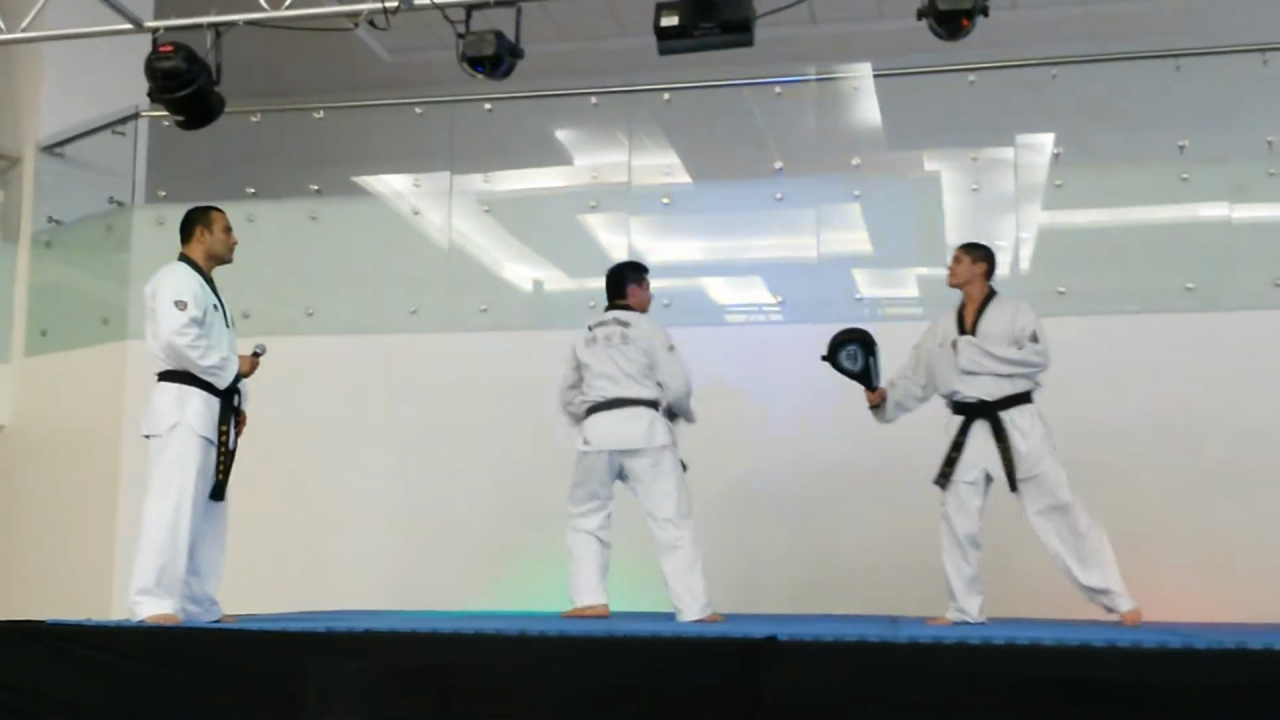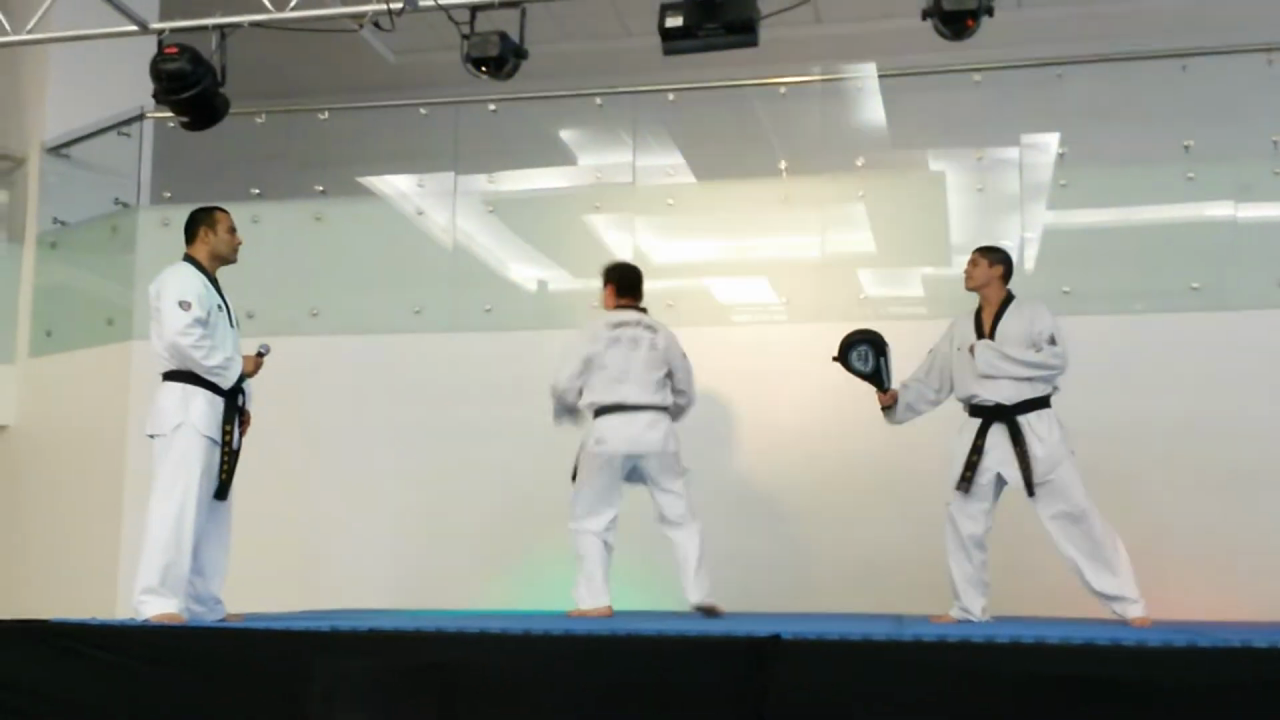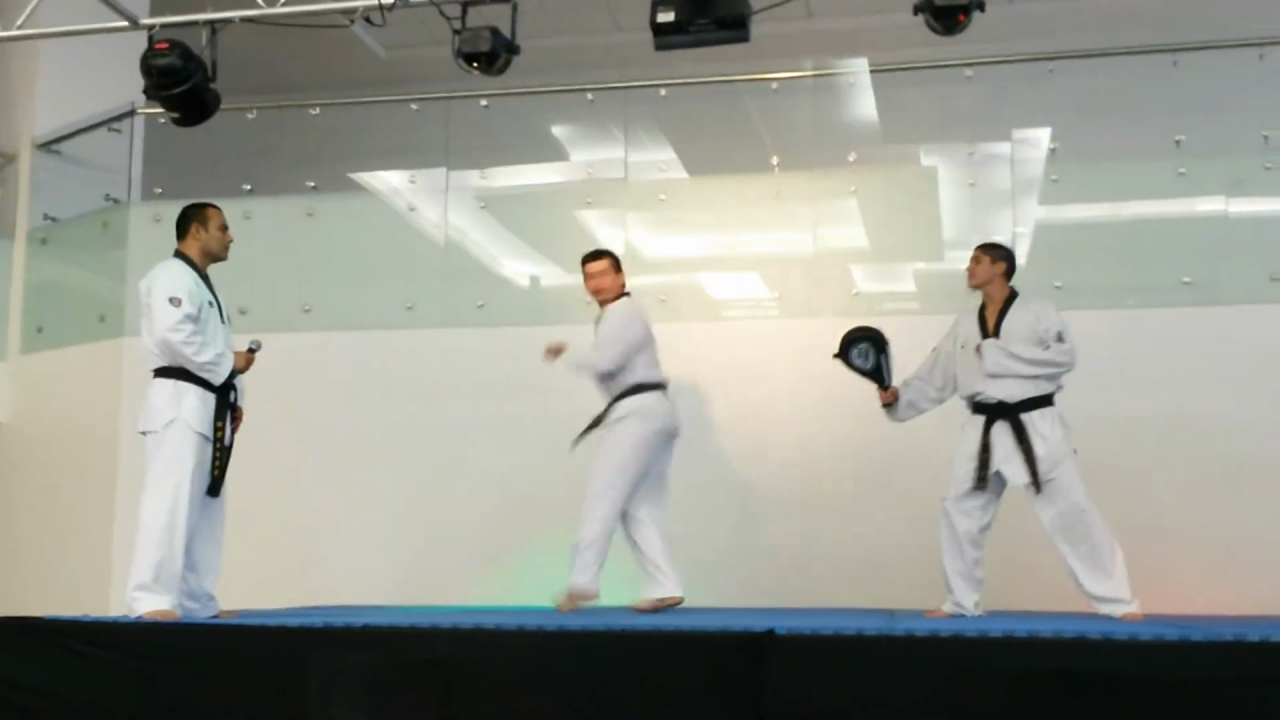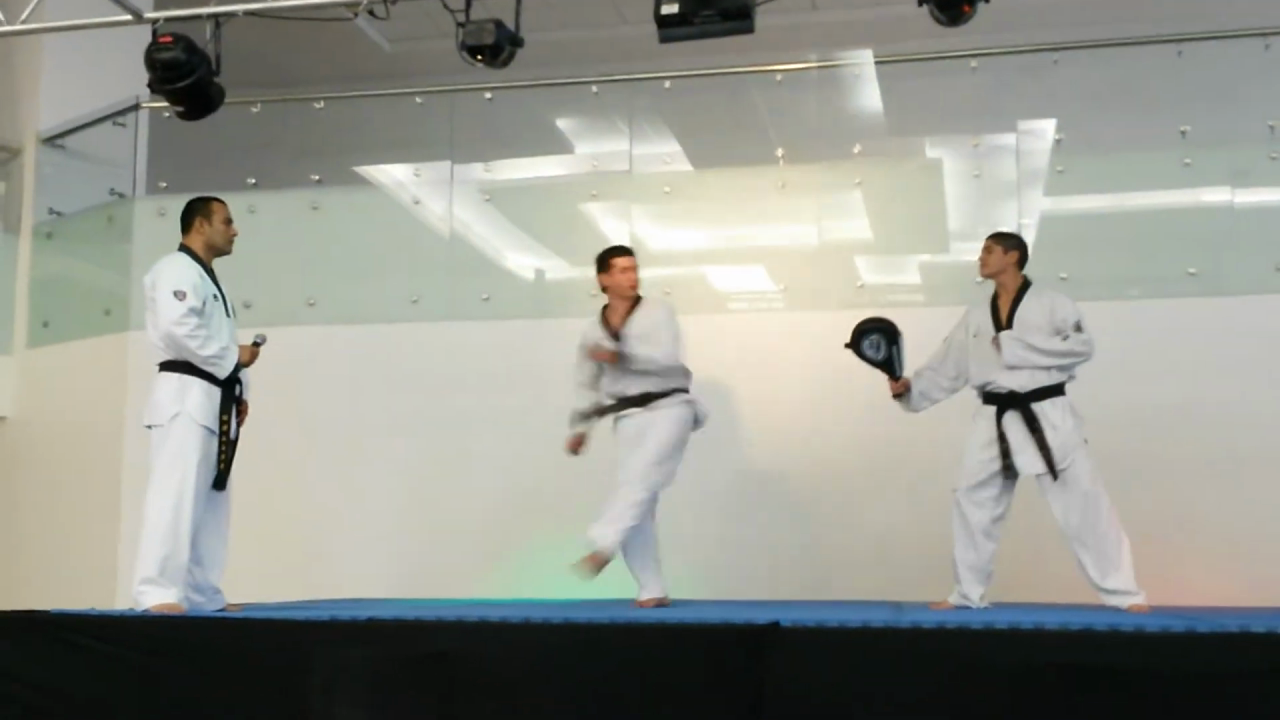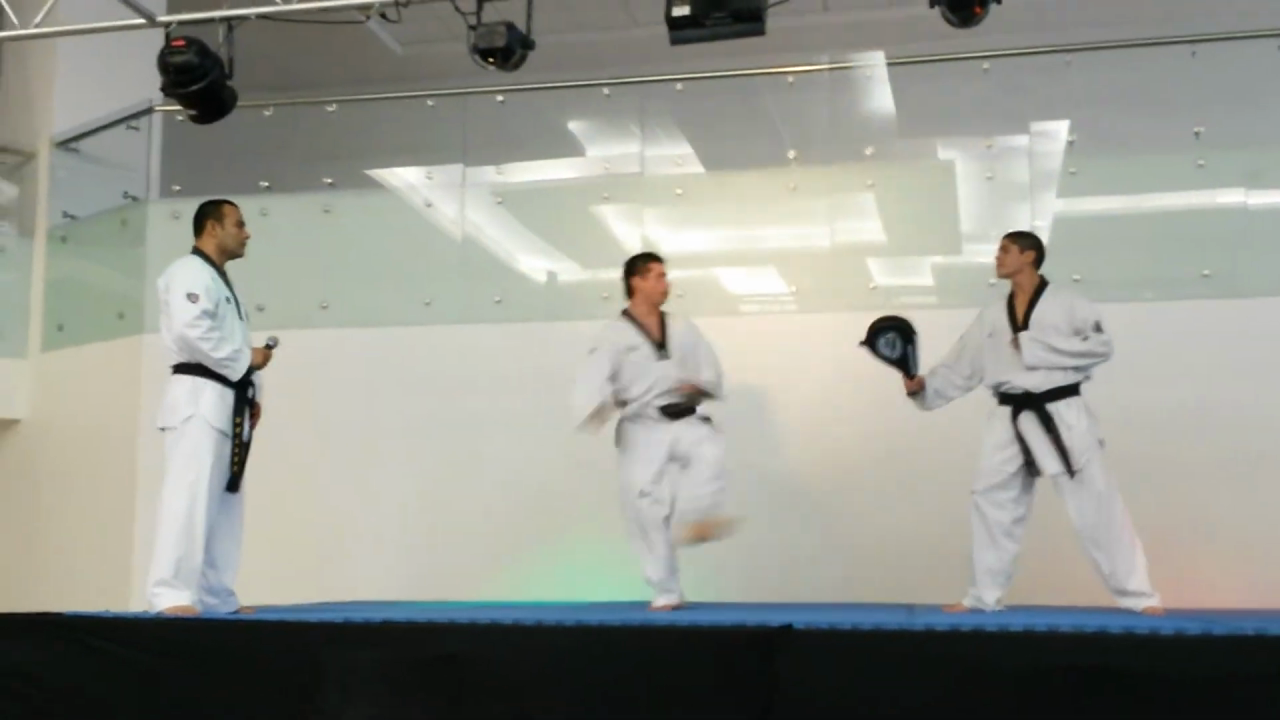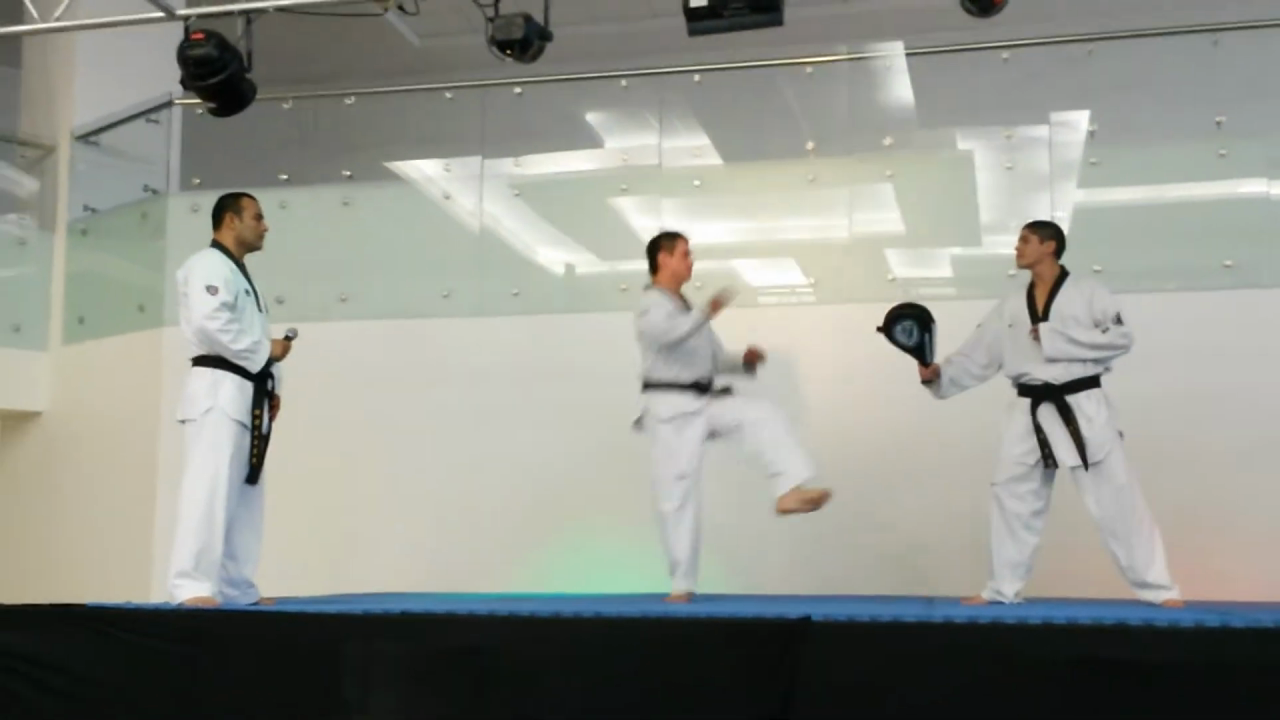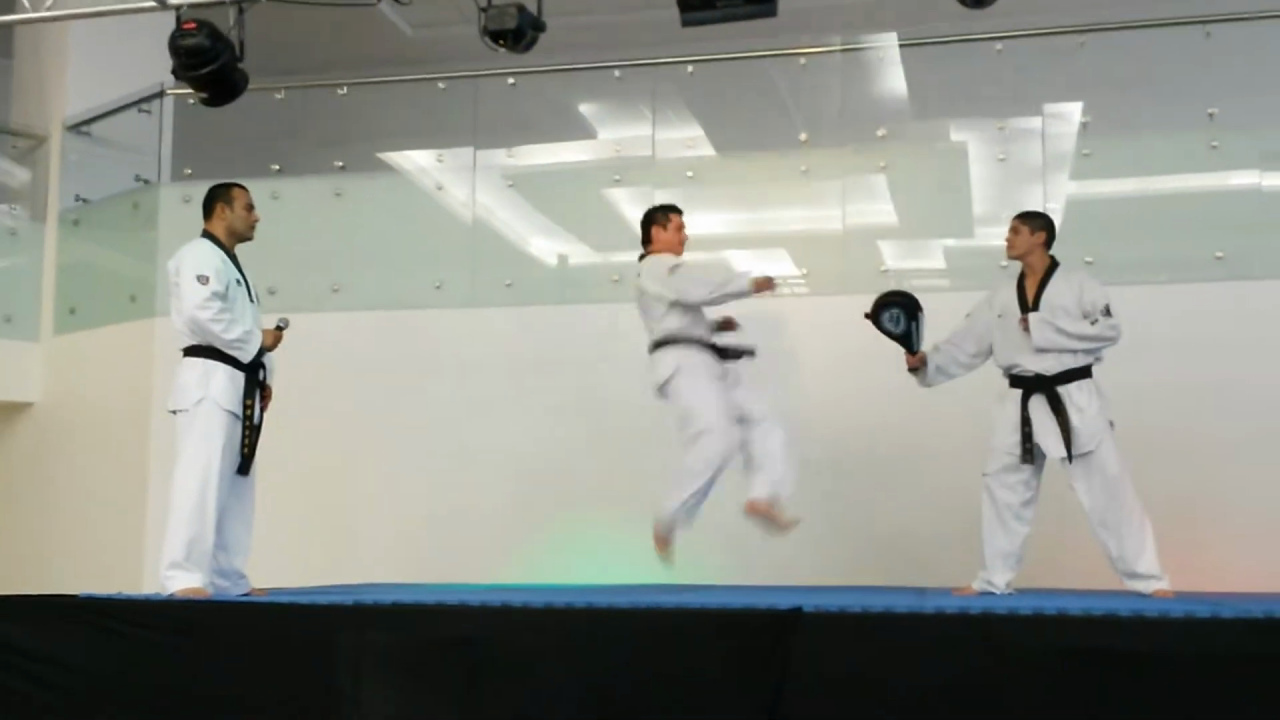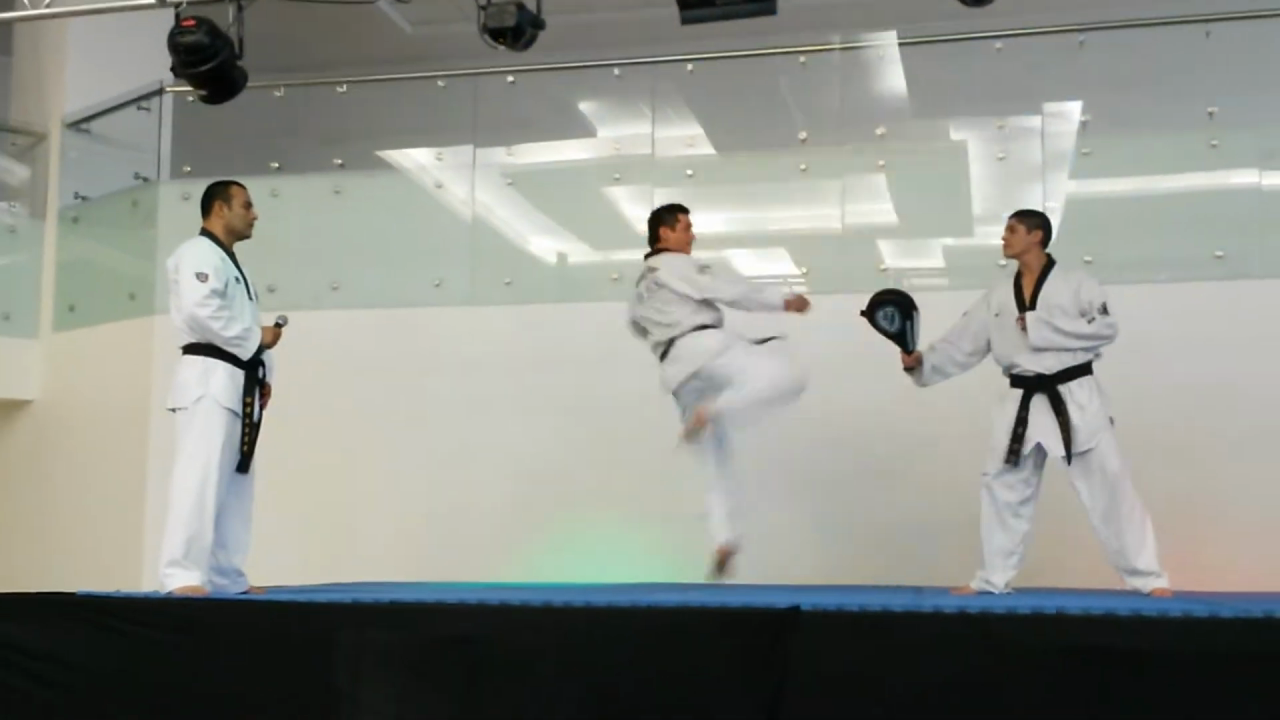
dt=0.1s
person 1, frame 1
left shoulder: (207, 289)
right shoulder: (177, 279)
right elbow: (178, 338)
left wrist: (235, 402)
right wrist: (233, 367)
left hip: (210, 410)
right hip: (184, 407)
left knee: (208, 510)
right knee: (173, 503)
left ankle: (198, 604)
right ankle: (152, 603)
person 1, frame 2
left shoulder: (211, 290)
right shoulder: (181, 279)
right elbow: (182, 339)
left wrist: (239, 402)
right wrist: (238, 368)
left hip: (214, 409)
right hip: (188, 406)
left knee: (212, 509)
right knee: (178, 503)
left ankle: (202, 603)
right ankle: (157, 602)
person 1, frame 3
left shoulder: (204, 286)
right shoulder: (173, 276)
right elbow: (173, 335)
left wrist: (232, 397)
right wrist: (229, 364)
left hip: (207, 406)
right hip: (180, 402)
left knee: (205, 506)
right knee: (170, 500)
left ankle: (195, 600)
right ankle: (150, 599)
person 1, frame 4
left shoulder: (208, 280)
right shoulder: (177, 269)
right elbow: (177, 329)
left wrist: (237, 391)
right wrist: (234, 357)
left hip: (212, 400)
right hip: (185, 396)
left knee: (211, 498)
right knee: (176, 494)
left ankle: (202, 593)
right ankle: (157, 592)
person 1, frame 5
left shoulder: (222, 283)
right shoulder: (190, 272)
right elbow: (190, 331)
left wrist: (251, 393)
right wrist: (246, 360)
left hip: (226, 403)
right hip: (199, 400)
left knee: (224, 502)
right knee: (189, 496)
left ankle: (216, 595)
right ankle: (171, 595)
person 1, frame 6
left shoulder: (241, 276)
right shoulder: (208, 265)
right elbow: (209, 323)
left wrist: (269, 386)
right wrist: (265, 351)
left hip: (245, 395)
right hip: (218, 391)
left knee: (244, 493)
right knee: (209, 488)
left ankle: (236, 586)
right ankle: (191, 586)
person 1, frame 7
left shoulder: (232, 266)
right shoulder: (199, 255)
right elbow: (201, 314)
left wrist: (262, 377)
right wrist: (257, 341)
left hip: (237, 385)
right hip: (210, 382)
left knee: (236, 485)
right knee: (200, 479)
left ankle: (227, 577)
right ankle: (183, 577)
person 1, frame 8
left shoulder: (231, 263)
right shoulder: (198, 253)
right elbow: (200, 311)
left wrist: (261, 375)
right wrist: (257, 339)
left hip: (236, 383)
right hip: (209, 379)
left knee: (235, 482)
right knee: (200, 476)
left ankle: (225, 576)
right ankle: (182, 574)
person 2, frame 1
left shoulder: (1014, 310)
right shoulder: (942, 326)
left elbow: (1037, 357)
right elbow: (917, 379)
left wrist: (970, 350)
right wrist: (885, 398)
left hip: (1016, 423)
right hip: (968, 429)
left knee: (1057, 506)
right knee: (958, 516)
left ankle: (1116, 598)
right ankle: (964, 607)
person 2, frame 2
left shoulder: (1032, 314)
right shoulder: (960, 329)
left elbow: (1055, 360)
right elbow: (930, 382)
left wrist: (989, 354)
right wrist: (897, 399)
left hip: (1033, 426)
right hip: (984, 432)
left knee: (1072, 512)
right knee: (964, 517)
left ankle: (1128, 605)
right ankle: (968, 607)
person 2, frame 3
left shoulder: (1037, 312)
right shoulder: (963, 327)
left elbow: (1064, 356)
right elbow: (933, 380)
left wrist: (996, 354)
right wrist: (898, 397)
left hip: (1036, 425)
right hip: (986, 429)
left knee: (1073, 513)
right knee: (960, 511)
left ankle: (1117, 602)
right ankle: (961, 601)
person 2, frame 4
left shoulder: (1051, 302)
right shoulder: (975, 317)
left elbow: (1081, 346)
right elbow: (945, 370)
left wrist: (1014, 345)
right wrist: (909, 388)
left hip: (1047, 415)
right hip: (996, 419)
left knee: (1084, 504)
right knee: (971, 502)
left ankle: (1124, 593)
right ankle: (968, 593)
person 2, frame 5
left shoulder: (1067, 302)
right shoulder: (991, 317)
left elbow: (1101, 346)
right elbow: (961, 368)
left wrist: (1035, 346)
right wrist: (923, 385)
left hip: (1062, 415)
right hip: (1012, 420)
left knee: (1097, 507)
right knee: (992, 503)
left ankle: (1138, 596)
right ankle: (983, 596)
person 2, frame 6
left shoulder: (1088, 292)
right shoulder: (1010, 307)
left elbow: (1120, 338)
right elbow: (978, 357)
left wrist: (1054, 338)
right wrist: (939, 374)
left hip: (1082, 406)
right hip: (1031, 412)
left knee: (1116, 499)
right knee: (1011, 495)
left ankle: (1157, 588)
right ankle: (1002, 589)
person 2, frame 7
left shoulder: (1078, 283)
right shoulder: (1000, 298)
left elbow: (1109, 330)
right elbow: (966, 346)
left wrist: (1043, 327)
right wrist: (925, 362)
left hip: (1073, 398)
right hip: (1023, 403)
left knee: (1109, 488)
right knee: (1003, 486)
left ankle: (1148, 579)
right ankle: (994, 579)
person 2, frame 8
left shoulder: (1075, 282)
right shoulder: (997, 296)
left elbow: (1106, 329)
right elbow: (962, 345)
left wrist: (1040, 326)
right wrist: (921, 362)
left hip: (1073, 396)
right hip: (1023, 401)
left knee: (1109, 485)
right knee: (1002, 486)
left ankle: (1148, 577)
right ankle: (992, 579)
person 3, frame 1
left shoulder: (586, 338)
right shoulder: (652, 331)
left elbow: (570, 398)
right elbow: (679, 388)
right wrist: (681, 414)
left hip: (601, 431)
right hip: (646, 428)
left knee: (586, 519)
right knee: (672, 523)
left ankle: (591, 601)
right ankle: (695, 607)
person 3, frame 2
left shoulder: (593, 335)
right shoulder: (663, 335)
left elbow: (564, 389)
right elbow: (684, 393)
left wrist: (566, 412)
left hip: (609, 433)
right hip: (655, 432)
left knee: (590, 521)
right knee: (680, 519)
left ankle: (595, 602)
right ankle: (699, 595)
person 3, frame 3
left shoulder: (627, 312)
right shoulder: (594, 322)
left elbow: (602, 361)
left wrist: (563, 353)
left hip: (640, 412)
right hip: (634, 415)
left knee: (603, 500)
right knee: (640, 509)
left ankle: (582, 585)
right ankle: (666, 589)
person 3, frame 4
left shoulder: (658, 313)
right shoulder: (594, 330)
left elbow: (670, 357)
right elbow: (588, 385)
left wrist: (621, 356)
right wrist: (579, 427)
left hip: (668, 411)
right hip: (631, 419)
left knee: (639, 479)
right knee: (637, 503)
left ankle: (604, 545)
right ankle: (651, 589)
person 3, frame 5
left shoulder: (682, 327)
right shoulder: (617, 334)
left elbow: (711, 371)
right elbow: (593, 385)
left wrist: (699, 387)
right wrist: (595, 411)
left hip: (684, 423)
right hip: (643, 430)
left knee: (710, 453)
right knee: (648, 513)
left ankle: (698, 519)
right ankle: (666, 594)
person 3, frame 6
left shoulder: (682, 306)
right shoulder: (651, 305)
left elbow: (711, 358)
right elbow: (661, 332)
left wrist: (741, 360)
right wrist: (706, 310)
left hip: (705, 401)
right hip: (671, 409)
left knee: (769, 421)
right knee: (677, 498)
left ankle: (791, 491)
right ankle: (681, 584)
person 3, frame 7
left shoulder: (658, 273)
right shoulder: (659, 269)
right elbow: (698, 287)
left wrist: (715, 326)
right wrist: (751, 283)
left hip: (704, 363)
right hip: (684, 365)
left knee: (764, 422)
right knee: (718, 441)
left ankle: (763, 499)
right ankle: (670, 520)
person 3, frame 8
left shoulder: (644, 284)
right shoulder: (673, 266)
left elbow: (638, 326)
right elbow: (726, 288)
right wrist: (783, 299)
left hip: (683, 369)
right hip: (702, 353)
left knee: (717, 454)
right knee: (785, 377)
left ankle: (724, 541)
right ankle: (713, 413)
